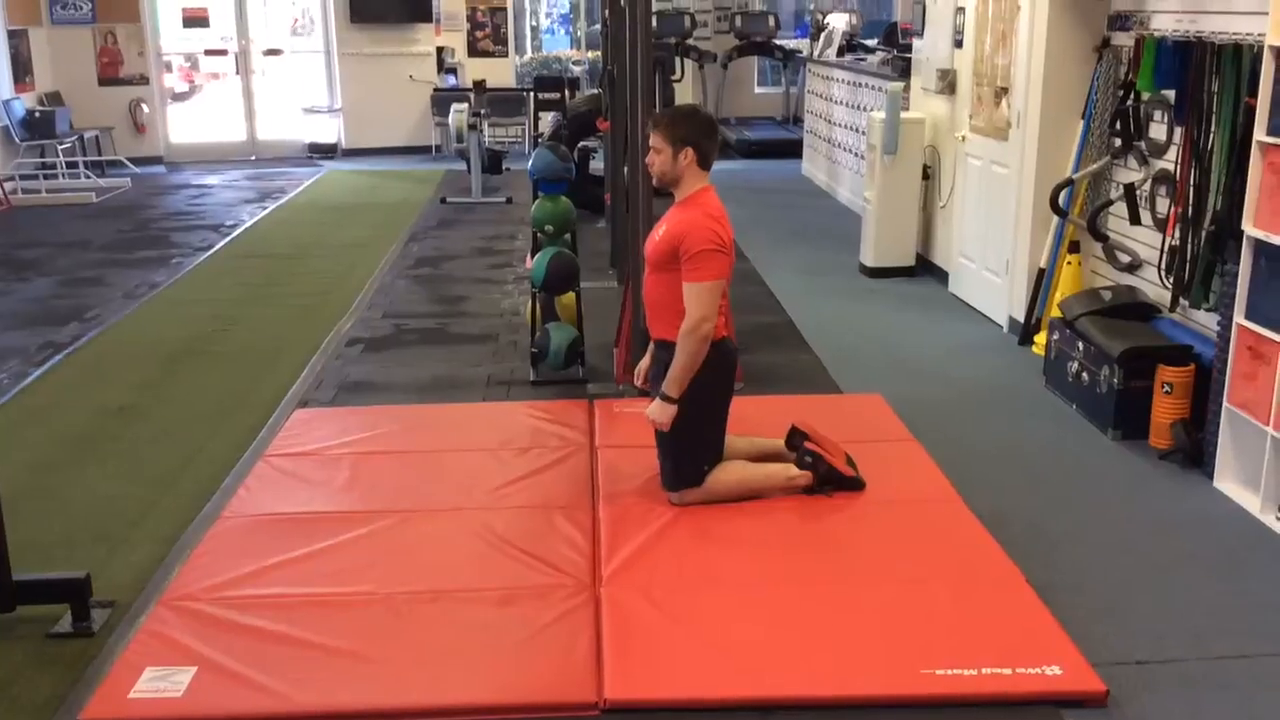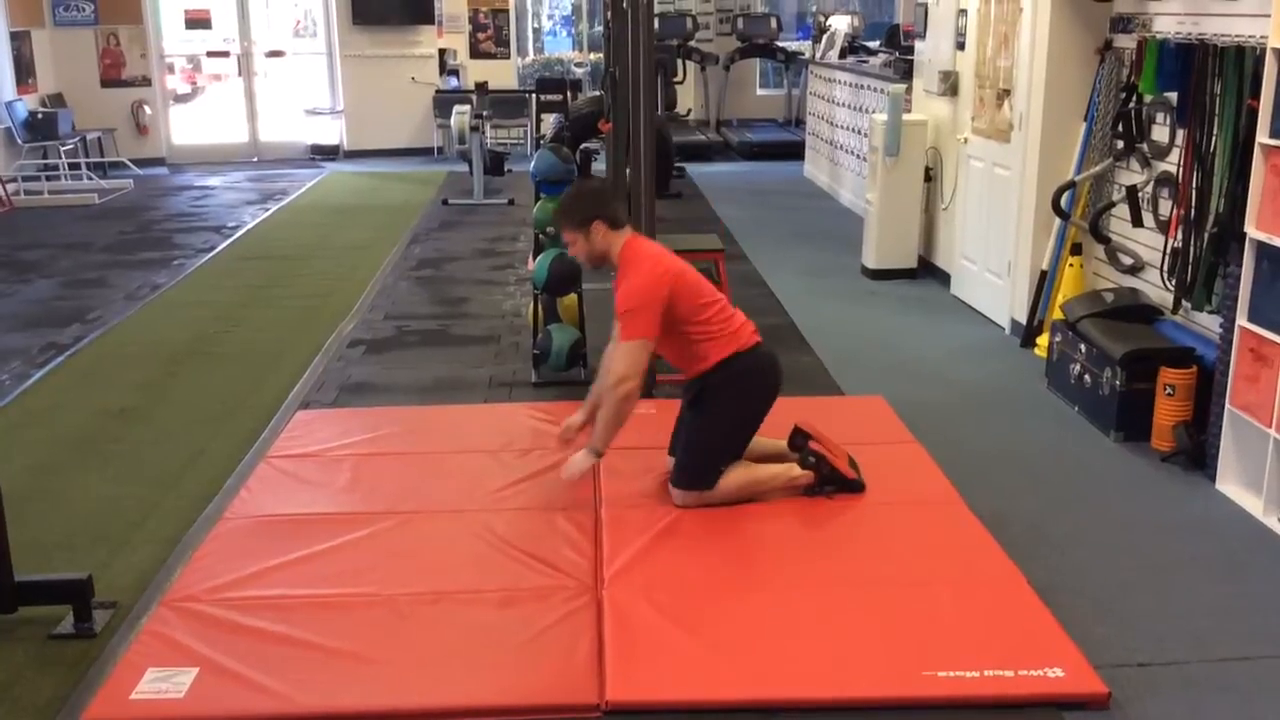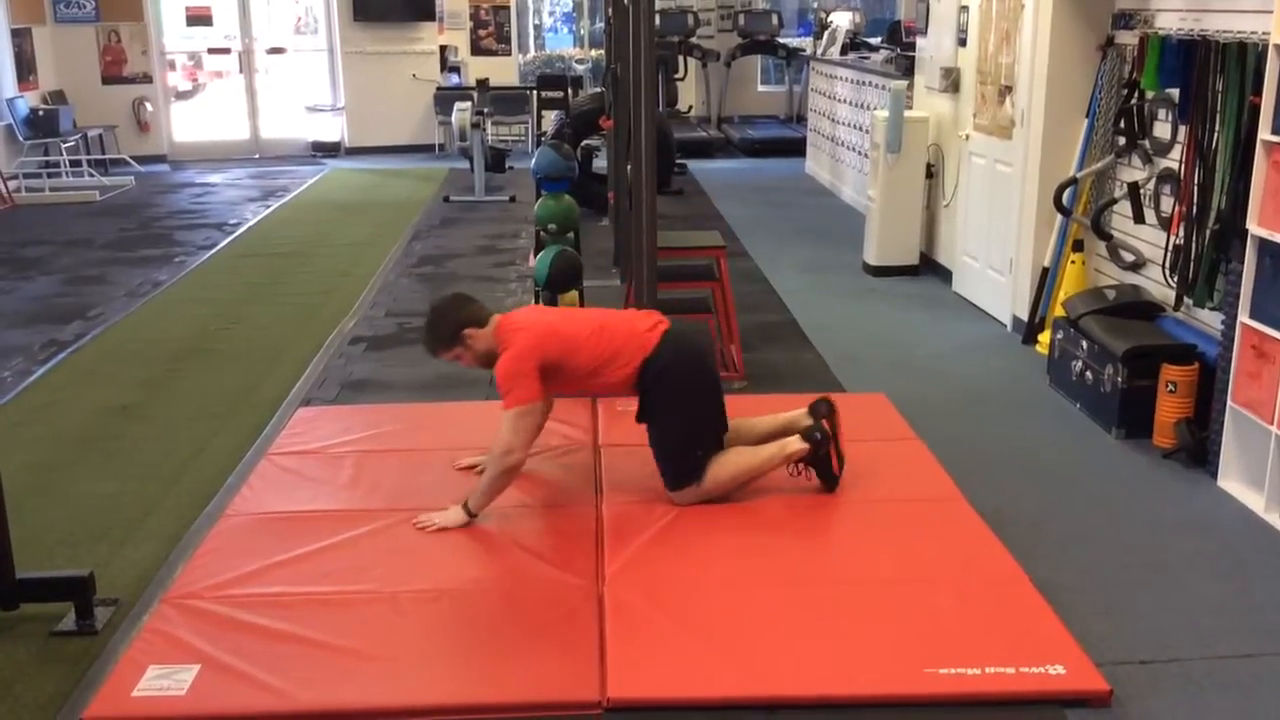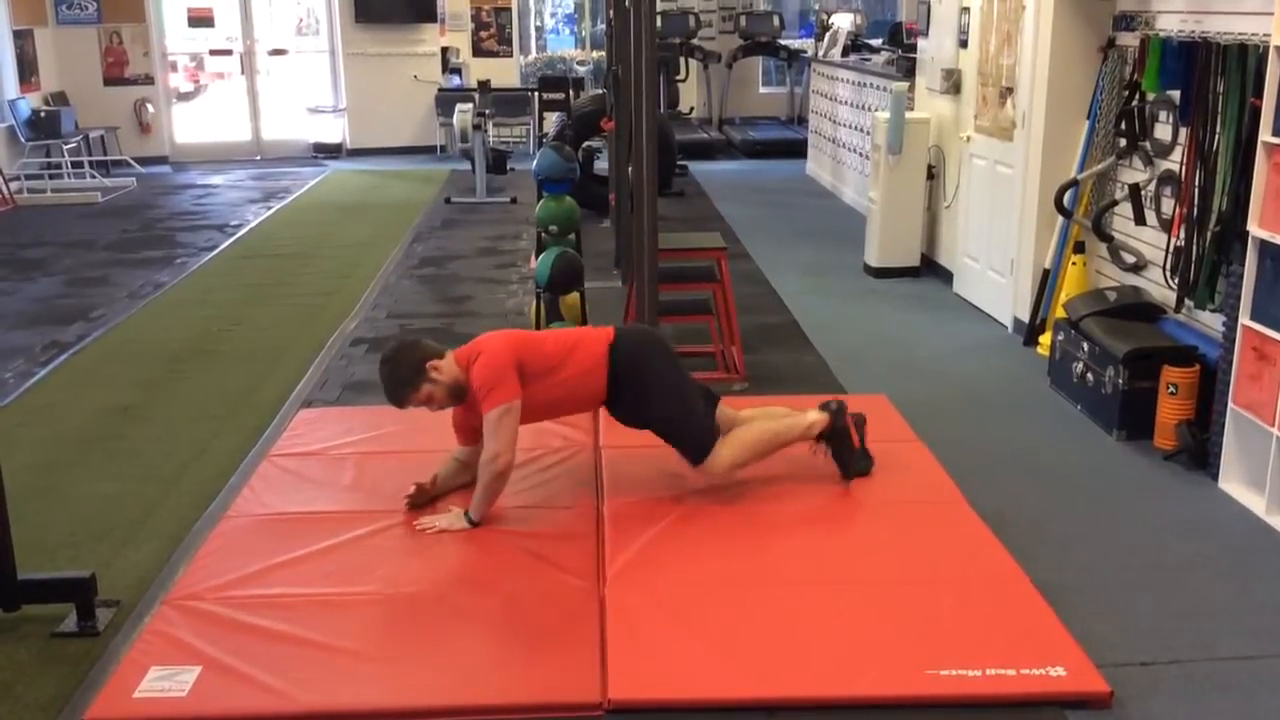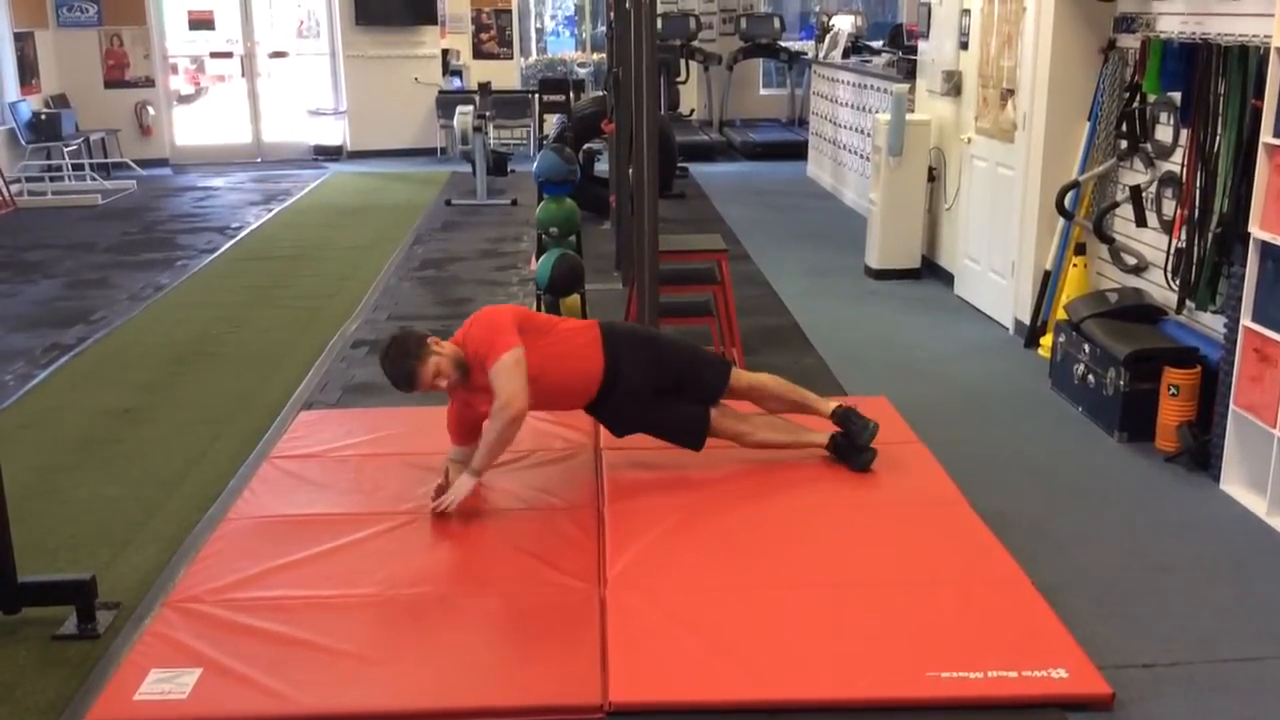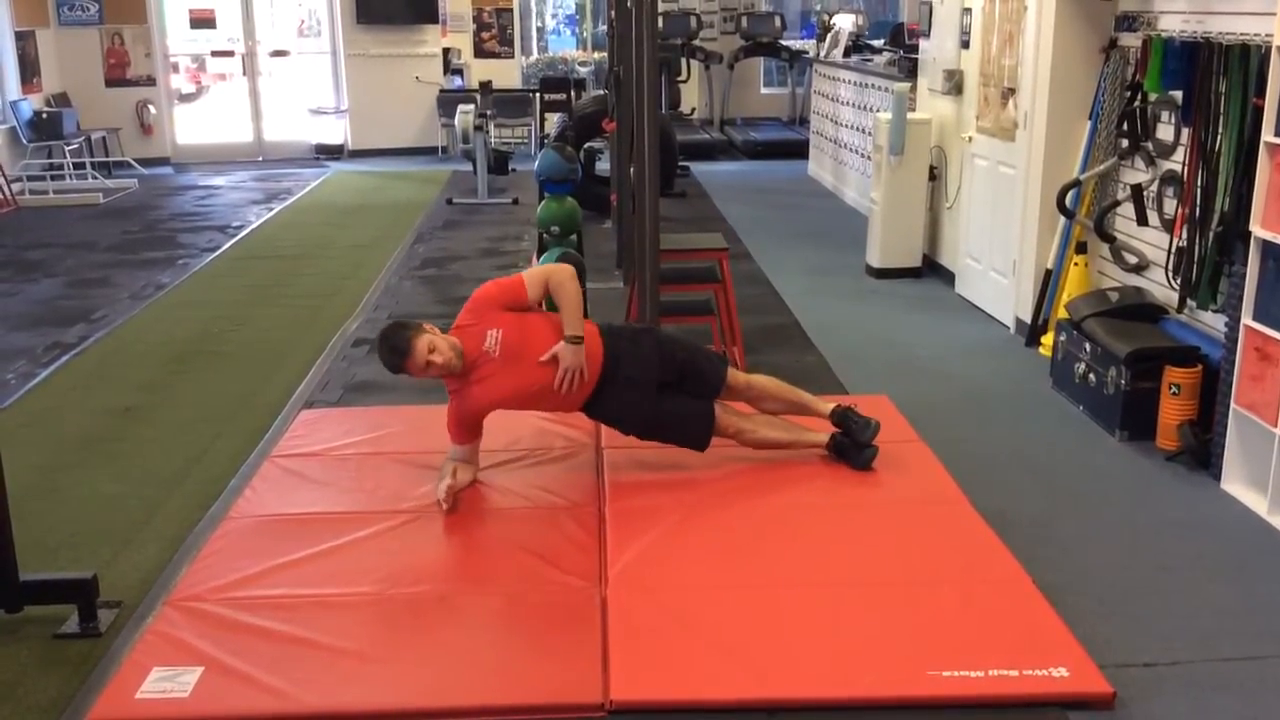
dt=0.7s
person 1, frame 1
left shoulder: (700, 224)
right shoulder: (687, 208)
left elbow: (700, 324)
left wrist: (668, 397)
right wrist: (653, 354)
left hip: (695, 364)
right hip: (677, 354)
left knee: (683, 488)
right knee: (698, 450)
left ankle: (806, 472)
right ankle: (792, 447)
person 1, frame 2
left shoulder: (639, 281)
right shoulder: (637, 258)
left elbow: (626, 383)
right elbow: (617, 349)
left wrist: (593, 451)
right wrist: (587, 412)
left hip: (740, 375)
right hip: (728, 367)
left knee: (687, 490)
right knee: (680, 464)
left ankle: (808, 474)
right ankle: (795, 450)
person 1, frame 3
left shoulder: (515, 355)
right shoulder: (522, 324)
left elbow: (512, 455)
right elbow: (534, 412)
left wrist: (466, 510)
right wrist: (497, 458)
left hip: (672, 368)
right hip: (674, 347)
left knee: (686, 489)
right knee: (710, 443)
left ankle: (800, 446)
right ankle: (808, 418)
person 1, frame 4
left shoulder: (489, 363)
right shoulder: (466, 402)
left elbow: (500, 460)
right elbow: (468, 460)
left wrist: (471, 516)
right wrist: (434, 487)
left hip: (630, 359)
right hip: (619, 390)
left knee: (716, 459)
right knee: (730, 423)
left ankle: (823, 418)
right ankle: (832, 423)
person 1, frame 5
left shoulder: (485, 327)
right shoulder: (462, 402)
left elbow: (514, 406)
right elbow: (460, 455)
left wrist: (472, 475)
right wrist: (451, 481)
left hip: (621, 352)
right hip: (611, 402)
left knee: (739, 384)
right knee: (728, 425)
left ankle: (832, 410)
right ankle: (830, 441)
person 1, frame 6
left shoulder: (480, 307)
right shoulder: (465, 401)
left elbow: (561, 274)
right elbow: (464, 458)
left wrist: (574, 339)
right wrist: (451, 479)
left hip: (617, 351)
right hip: (611, 400)
left knee: (739, 384)
right knee: (730, 425)
left ankle: (832, 411)
right ankle: (830, 443)
